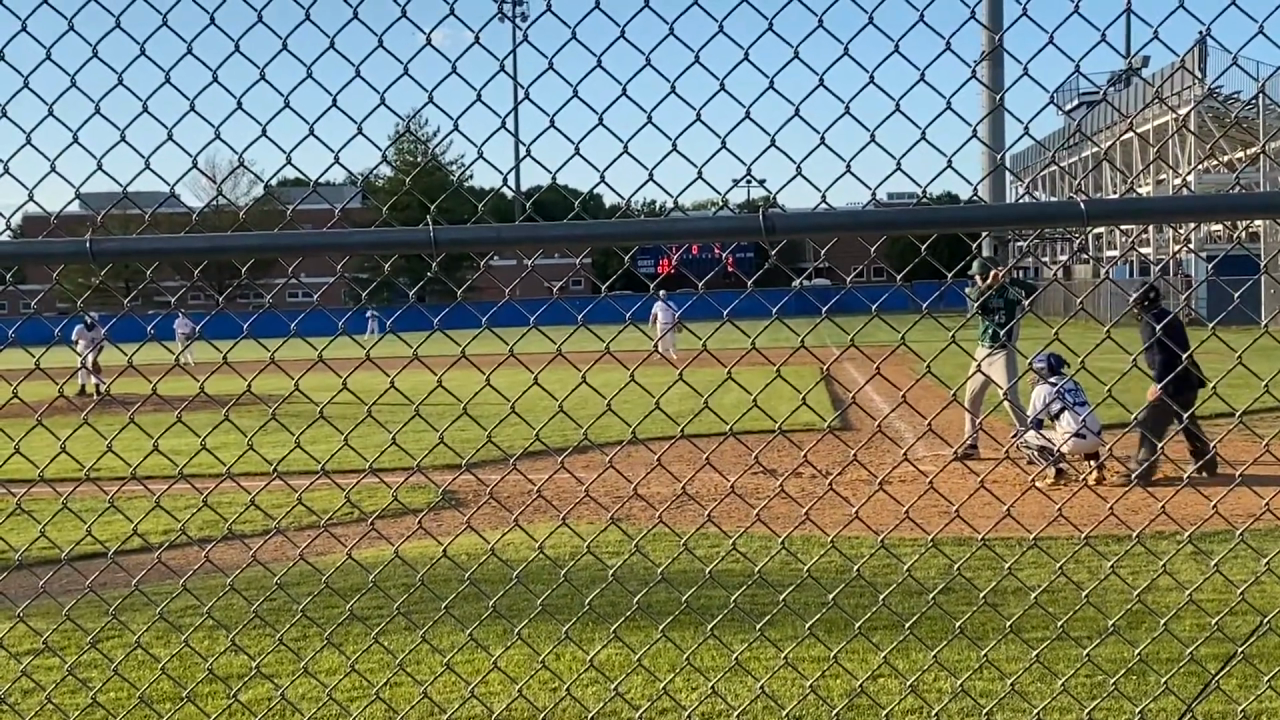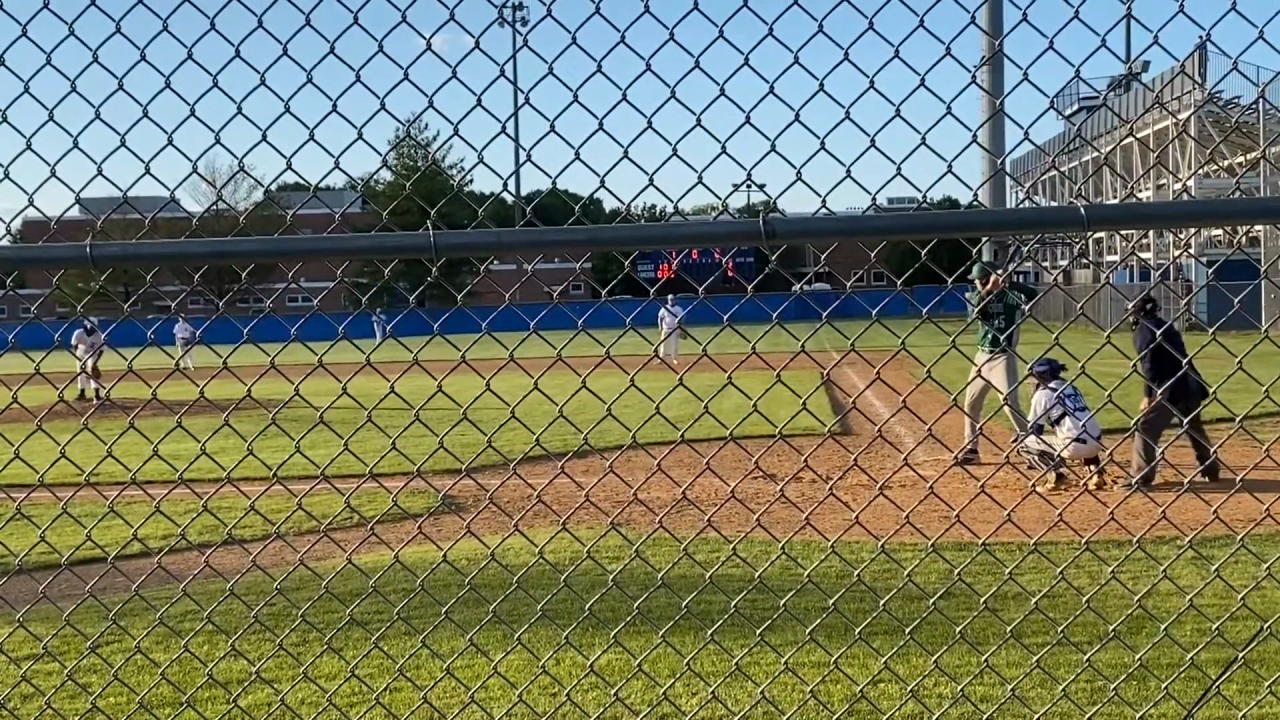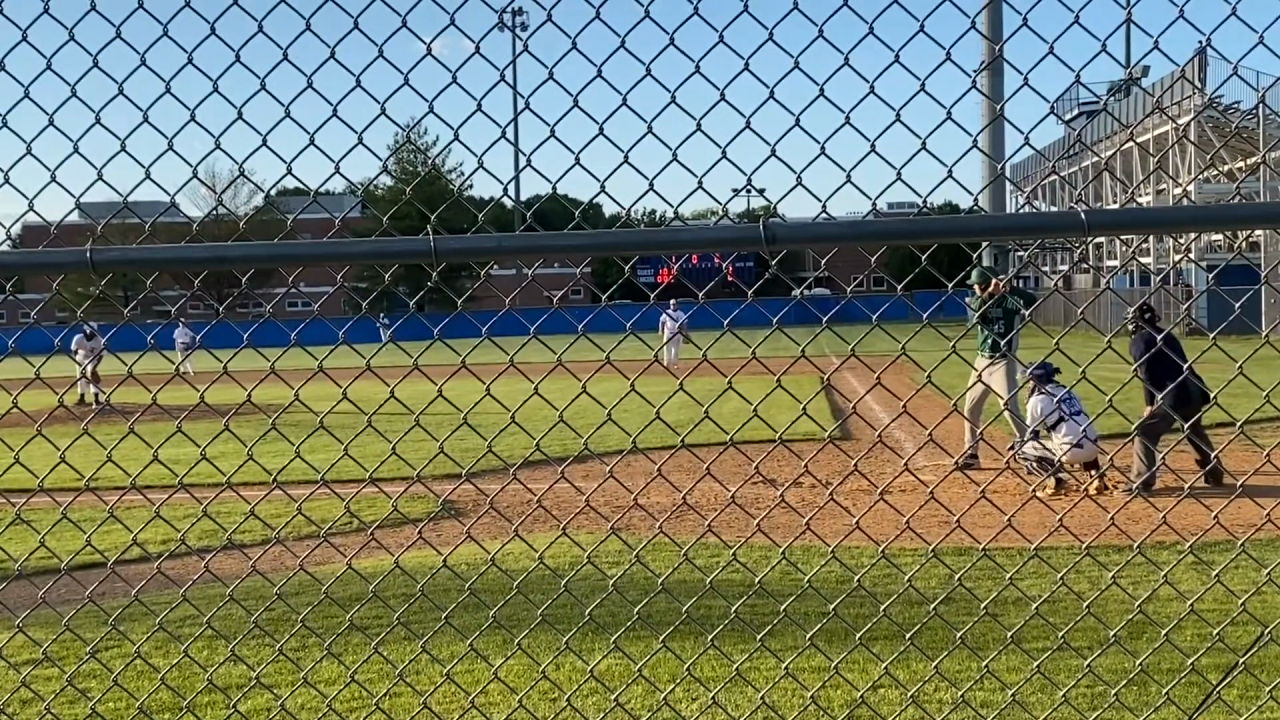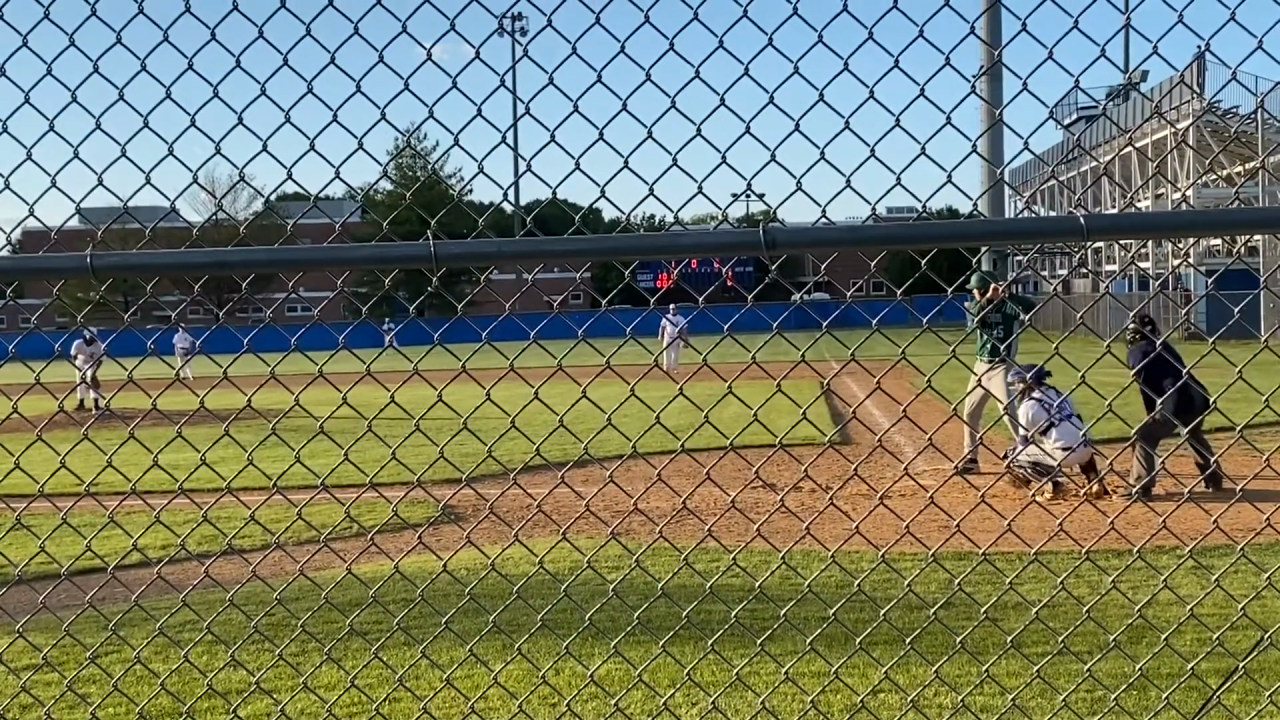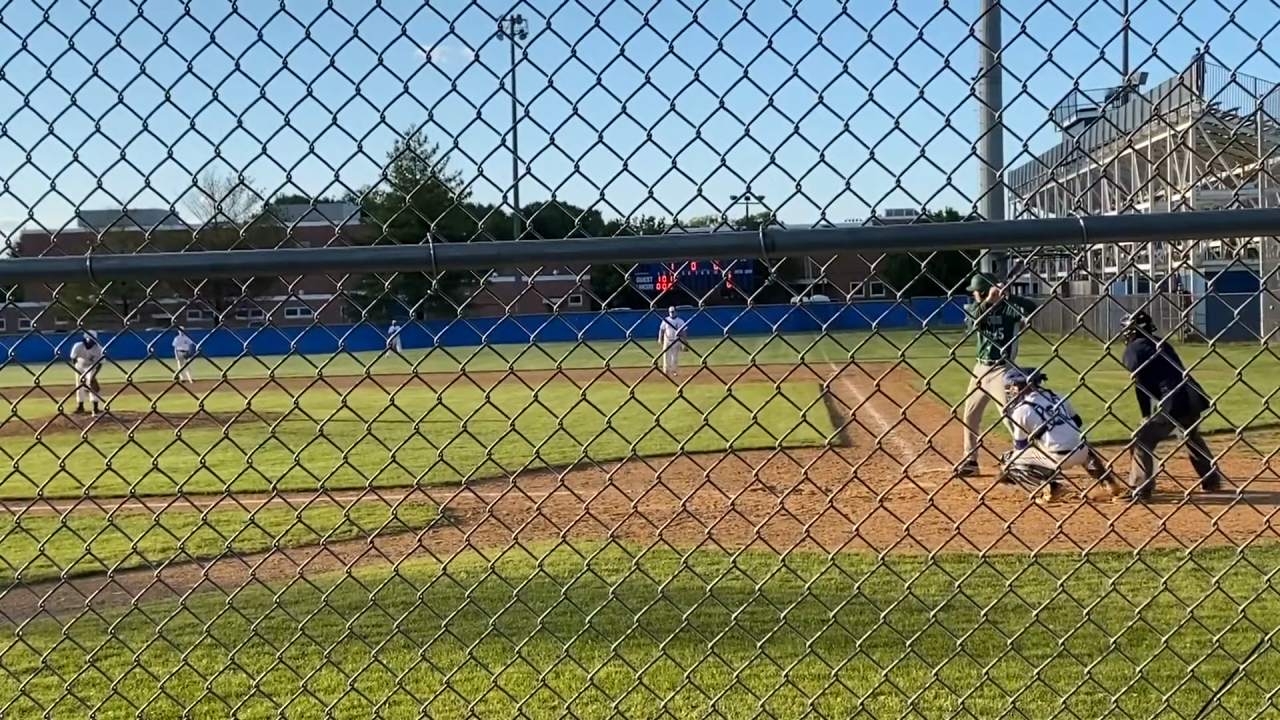
dt=0.4s
person 1, frame 1
left shoulder: (1010, 291)
right shoulder: (980, 291)
left elbow: (1032, 291)
right elbow: (974, 301)
left wrist: (1008, 279)
right wrist: (989, 284)
left hip: (1003, 353)
right hip: (983, 351)
left knee: (1010, 398)
right knee: (971, 398)
right ankle: (971, 444)
person 1, frame 2
left shoulder: (1011, 295)
right shoulder: (979, 296)
left elbow: (1032, 295)
right elbow: (974, 310)
left wrist: (1008, 284)
right wrist: (988, 290)
left hip: (1003, 357)
right hip: (983, 356)
left knee: (1010, 403)
right knee: (971, 403)
right ankle: (971, 449)
person 1, frame 3
left shoulder: (1010, 300)
right shoulder: (979, 300)
left elbow: (1032, 301)
right elbow: (975, 312)
left wrist: (1008, 288)
right wrist: (990, 293)
left hip: (1003, 362)
right hip: (982, 361)
left knee: (1010, 408)
right knee: (971, 408)
right ankle: (971, 454)
person 1, frame 4
left shoulder: (1009, 305)
right shoulder: (977, 305)
left elbow: (1030, 307)
right elbow: (974, 317)
left wrist: (1007, 294)
right wrist: (989, 298)
left hip: (1002, 367)
right hip: (981, 365)
left knee: (1008, 413)
right knee: (970, 412)
right ankle: (970, 459)
person 1, frame 5
left shoulder: (1009, 307)
right shoulder: (978, 307)
left elbow: (1032, 308)
right elbow: (973, 320)
left wrist: (1007, 296)
right wrist: (988, 302)
left hip: (1002, 369)
right hip: (981, 367)
right knee: (970, 415)
right ankle: (970, 461)
person 2, frame 1
left shoulder: (1151, 321)
right shoulder: (1169, 317)
left elbow: (1162, 355)
left wrist: (1157, 383)
left hip: (1173, 381)
right hip: (1187, 377)
left knee: (1149, 423)
right knee: (1187, 421)
left ankle: (1140, 472)
right ankle: (1207, 464)
person 2, frame 2
left shoulder: (1143, 330)
right shoulder: (1166, 326)
left elbow: (1150, 365)
right elbow: (1178, 359)
left wrist: (1148, 396)
left hip: (1171, 388)
right hip: (1191, 384)
left knee: (1146, 428)
right knee: (1194, 427)
left ankle: (1141, 479)
right ankle: (1210, 470)
person 2, frame 3
left shoulder: (1139, 340)
right shoulder: (1166, 335)
left elbow: (1148, 375)
right elbow: (1179, 367)
left wrist: (1150, 404)
left hip: (1173, 394)
right hip: (1194, 390)
left knee: (1145, 433)
right knee: (1196, 432)
left ankle: (1141, 484)
right ankle: (1214, 475)
person 2, frame 4
left shoulder: (1136, 352)
right shoulder: (1163, 346)
left elbow: (1146, 384)
left wrist: (1151, 414)
left hip: (1175, 401)
right hip: (1197, 398)
left knee: (1144, 438)
right knee: (1195, 436)
left ankle: (1140, 488)
right ankle: (1214, 479)
person 2, frame 5
left shoulder: (1132, 351)
right shoulder: (1161, 344)
left elbow: (1141, 385)
left wrist: (1147, 416)
left hip: (1171, 401)
right hip: (1193, 397)
left knee: (1142, 440)
right knee: (1193, 437)
left ankle: (1139, 490)
right ankle: (1212, 480)
